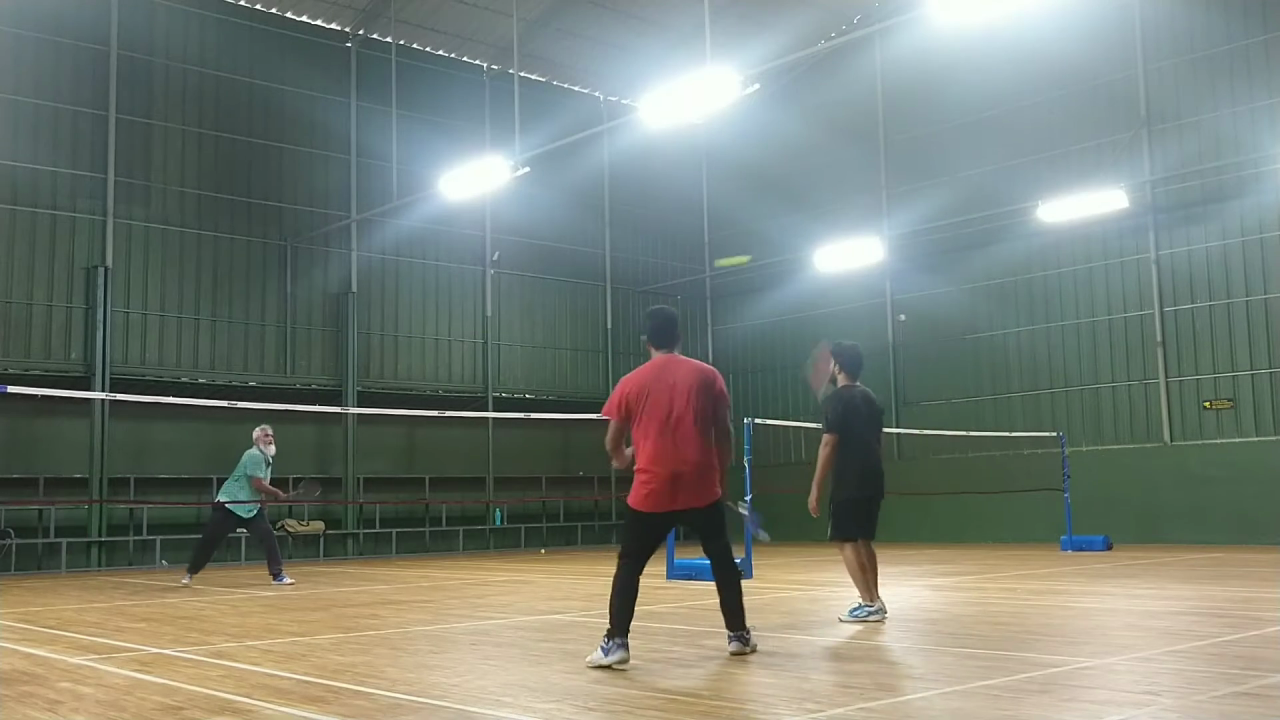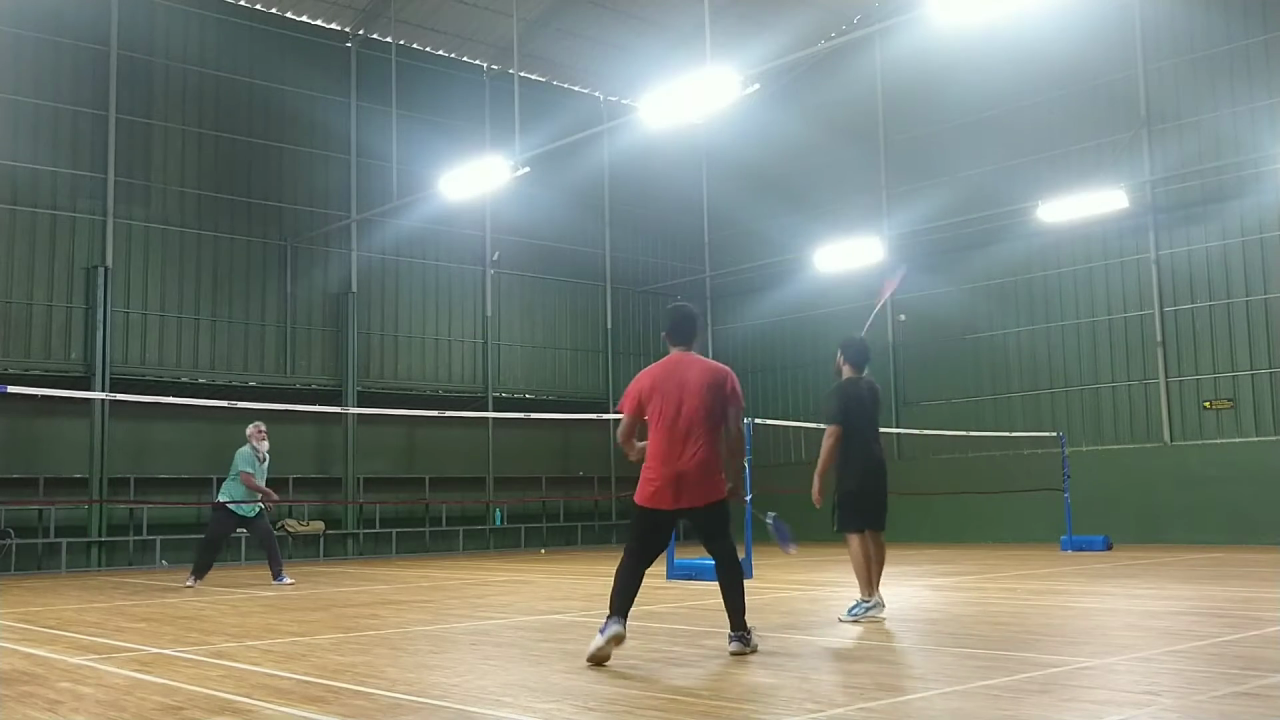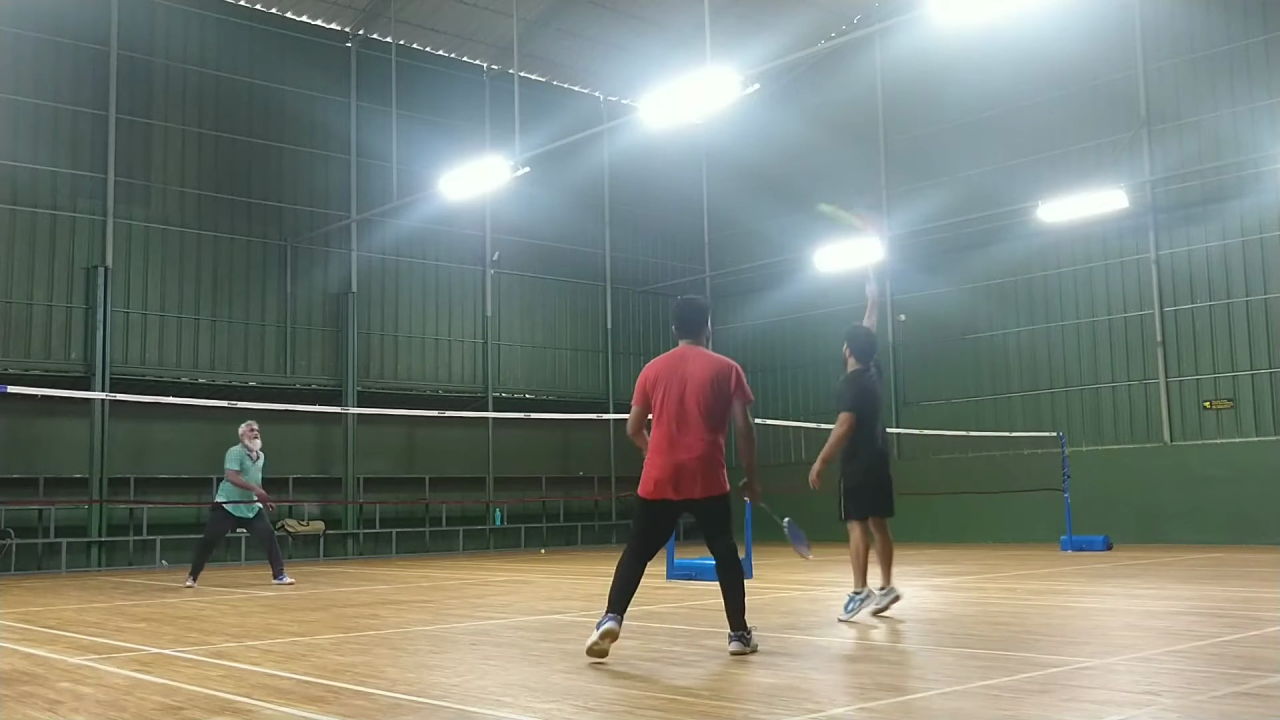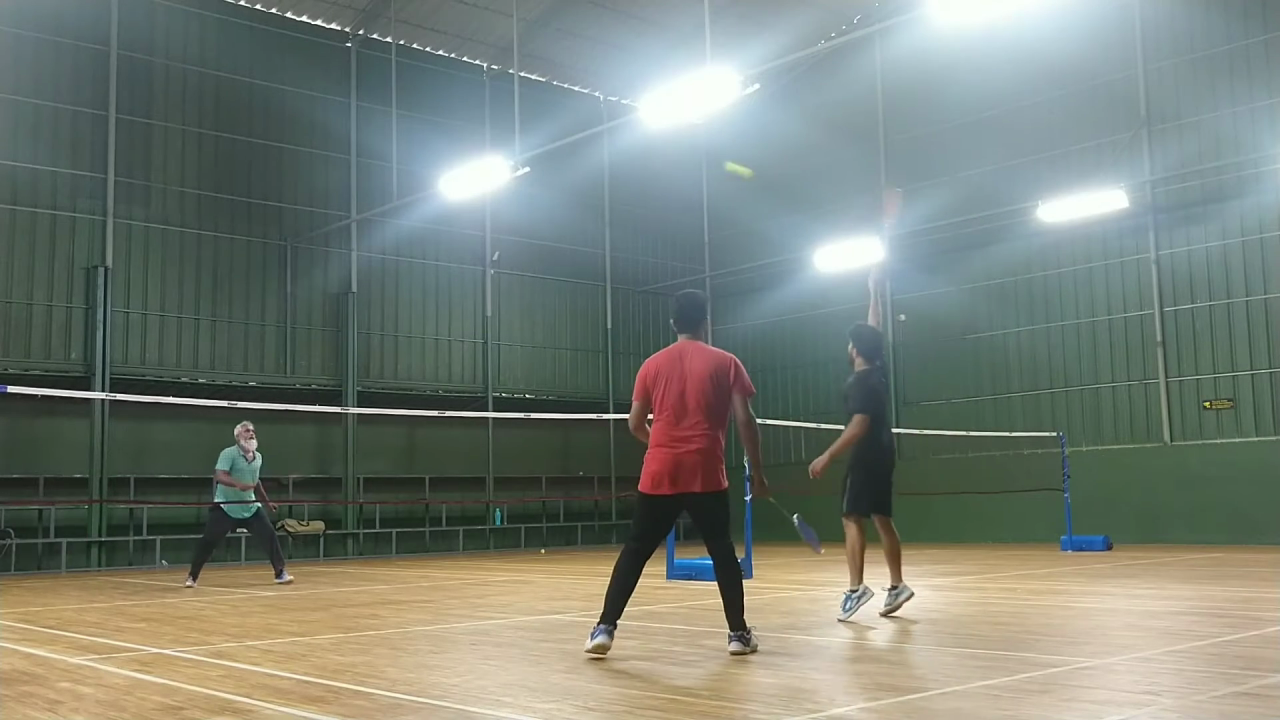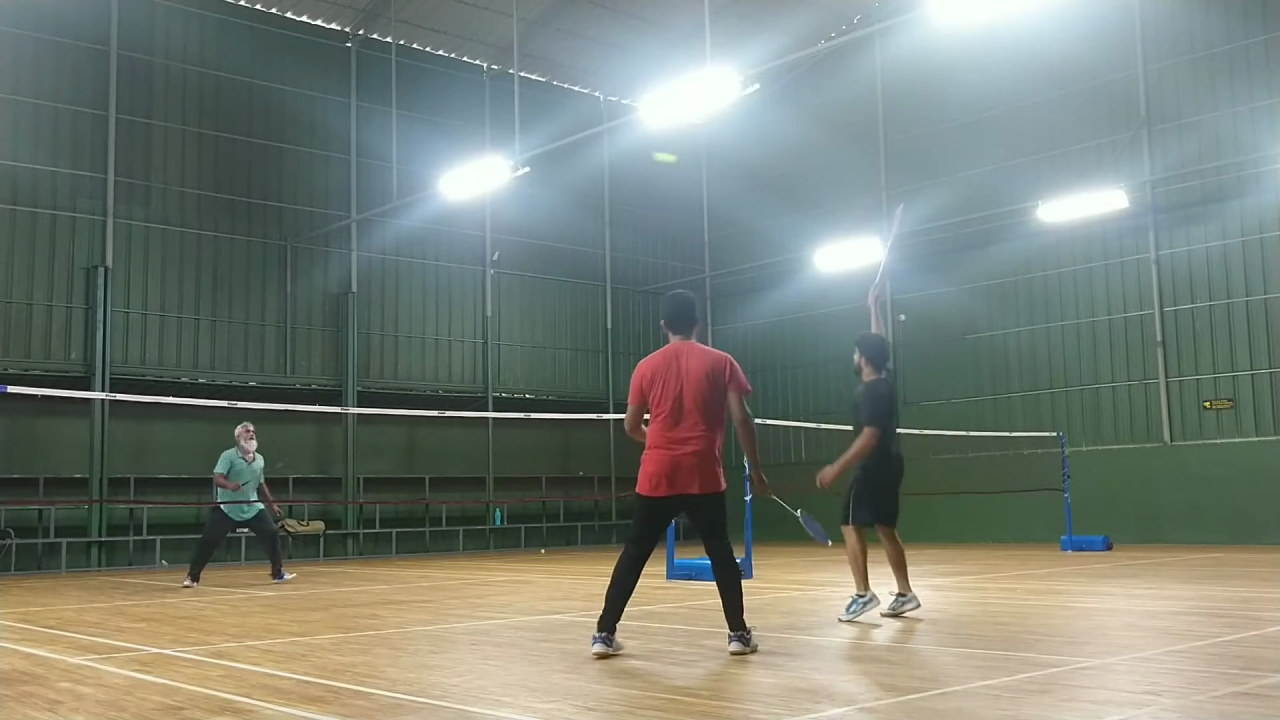
dt=0.1s
person 1, frame 1
left shoulder: (631, 383)
right shoulder: (708, 375)
left elbow: (612, 444)
right elbow: (723, 435)
left wrist: (624, 458)
right wrist: (719, 474)
left hip: (651, 491)
right hip: (701, 488)
left knee: (629, 563)
right knee: (722, 557)
left ankle: (616, 644)
right ankle: (738, 634)
person 1, frame 2
left shoulder: (646, 379)
right shoulder: (721, 375)
left elbow: (624, 437)
right elbow: (735, 435)
left wrist: (640, 450)
right wrist: (734, 478)
left hip: (658, 487)
right hip: (707, 486)
left knee: (634, 560)
right knee: (726, 557)
left ankle: (614, 622)
right ankle: (739, 634)
person 1, frame 3
left shoulder: (653, 369)
right shoulder: (726, 369)
left elbow: (633, 429)
right elbow: (742, 427)
right wrist: (750, 476)
left hip: (659, 479)
right hip: (707, 479)
left knee: (636, 553)
right knee: (726, 554)
left ankle: (611, 620)
right ankle: (739, 634)
person 1, frame 4
left shoulder: (652, 365)
right shoulder: (726, 363)
left elbow: (635, 424)
right elbow: (744, 420)
right wrist: (757, 471)
left hip: (658, 475)
right hip: (706, 475)
left knee: (635, 551)
right knee: (723, 553)
left ankle: (604, 628)
right ankle: (739, 634)
person 1, frame 5
left shoulder: (647, 366)
right shoulder: (721, 362)
left elbow: (633, 426)
right elbow: (741, 418)
right wrist: (755, 468)
left hip: (657, 476)
right hip: (703, 475)
left knee: (634, 554)
right knee: (721, 554)
left ankle: (604, 634)
right ankle: (739, 634)
person 2, frame 1
left shoulder: (836, 400)
right shoulder: (869, 399)
left elbow: (829, 445)
left wrist: (815, 487)
left hip: (849, 483)
right hip: (873, 480)
left knee: (846, 541)
right knee: (863, 540)
left ankle: (869, 602)
right ankle: (873, 599)
person 2, frame 2
left shoulder: (841, 391)
right shoulder: (871, 387)
left elbow: (832, 435)
left wrist: (817, 478)
left hip: (853, 474)
right hip: (876, 470)
left knee: (854, 533)
right knee: (873, 533)
left ankle: (867, 598)
right ankle: (873, 594)
person 2, frame 3
left shoulder: (850, 382)
right shoulder: (871, 373)
left elbow: (844, 424)
right elbow: (869, 334)
left wrist: (820, 462)
right wrist: (873, 301)
left hip: (858, 463)
right hip: (878, 459)
left knee: (856, 524)
right knee: (878, 523)
left ankle: (860, 589)
right ankle: (886, 587)
person 2, frame 4
left shoulder: (860, 383)
right shoulder: (878, 371)
left elbow: (859, 426)
right elbow: (874, 329)
left wrist: (826, 457)
right wrist: (874, 292)
left hip: (865, 461)
right hip: (883, 457)
left knee: (852, 520)
right knee: (883, 521)
left ankle: (856, 589)
right ankle: (897, 585)
person 2, frame 5
left shoulder: (872, 392)
right shoulder: (884, 381)
left elbow: (869, 436)
right elbow: (877, 339)
left wrist: (837, 467)
right wrist: (875, 307)
left hip: (875, 468)
right hip: (889, 466)
left knee: (851, 528)
right knee: (885, 528)
left ankle: (863, 594)
right ankle: (905, 595)
